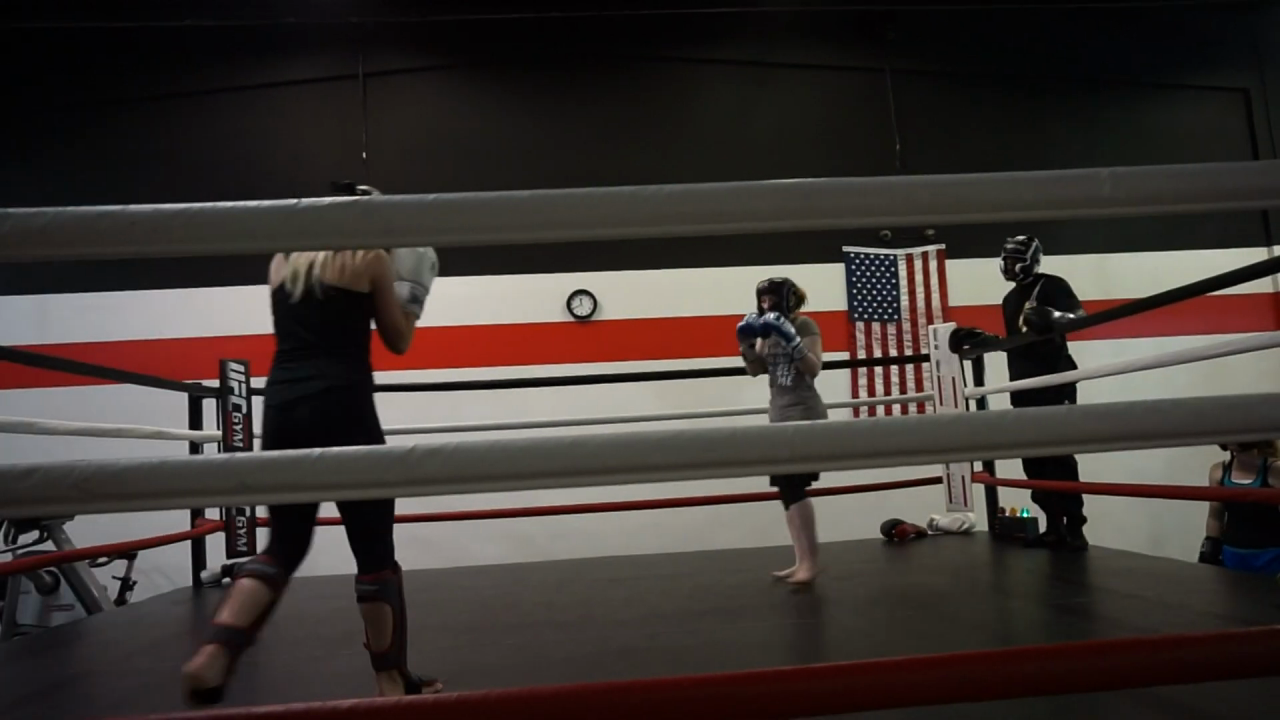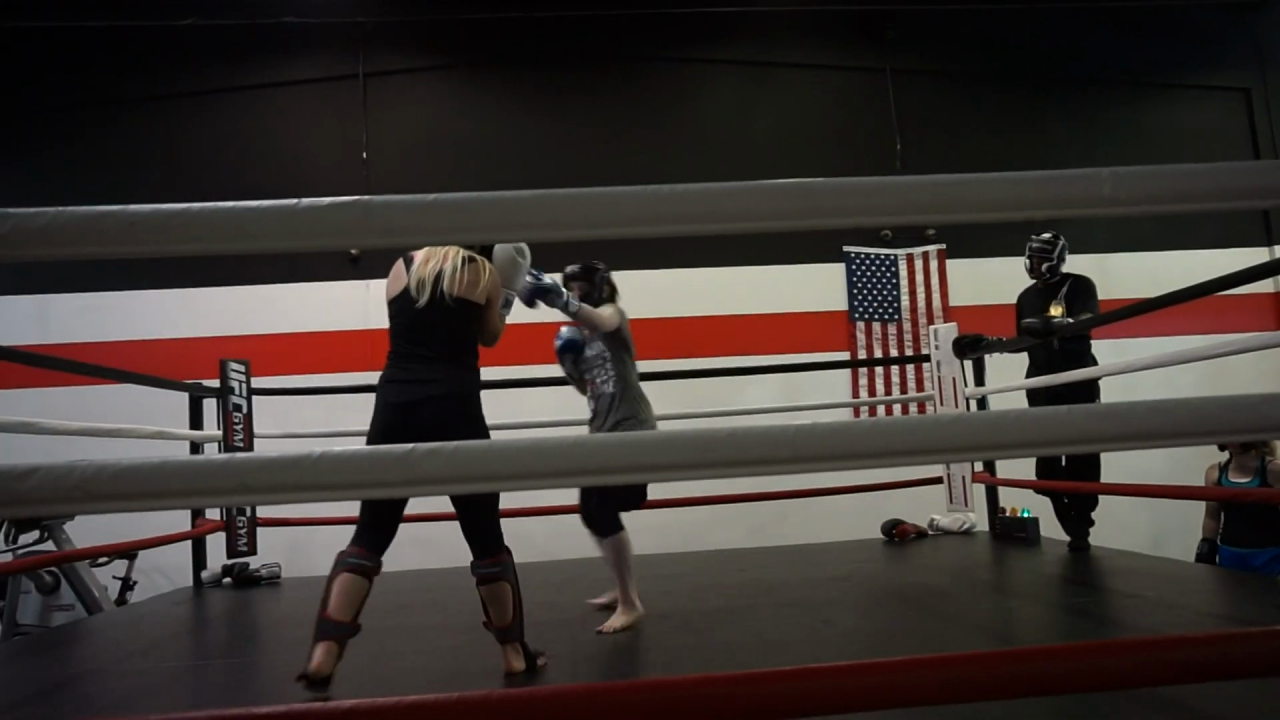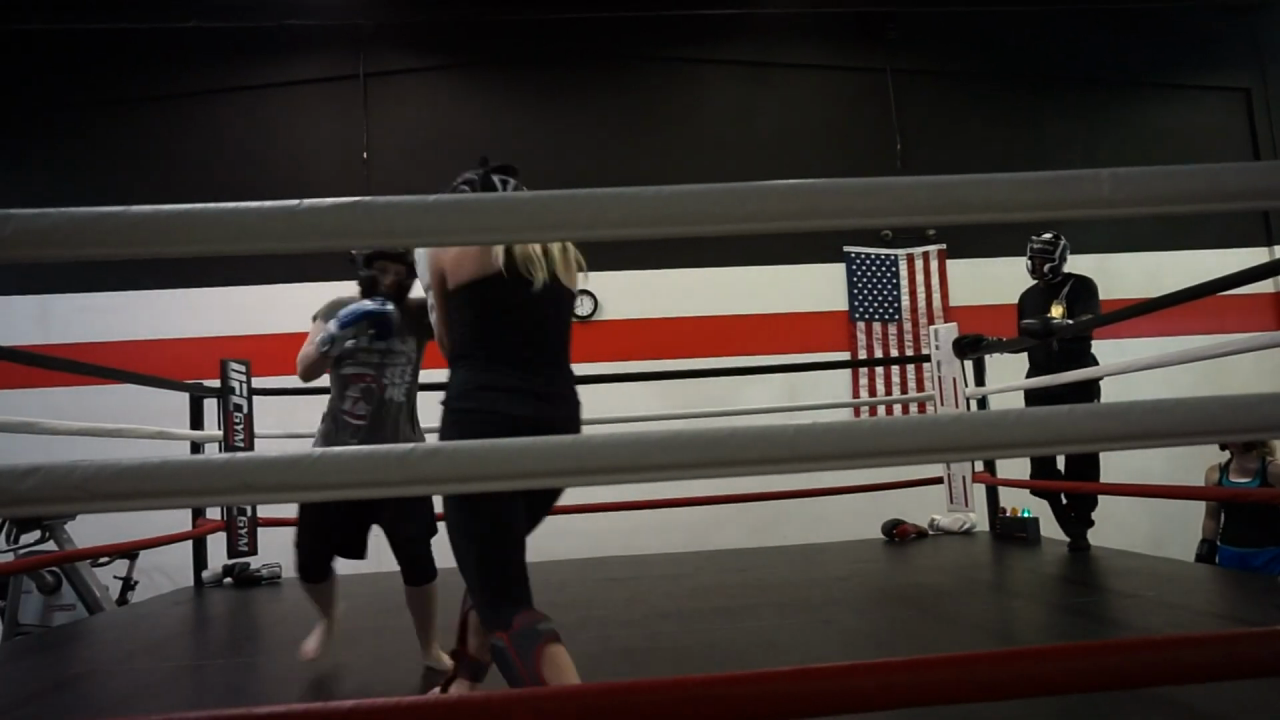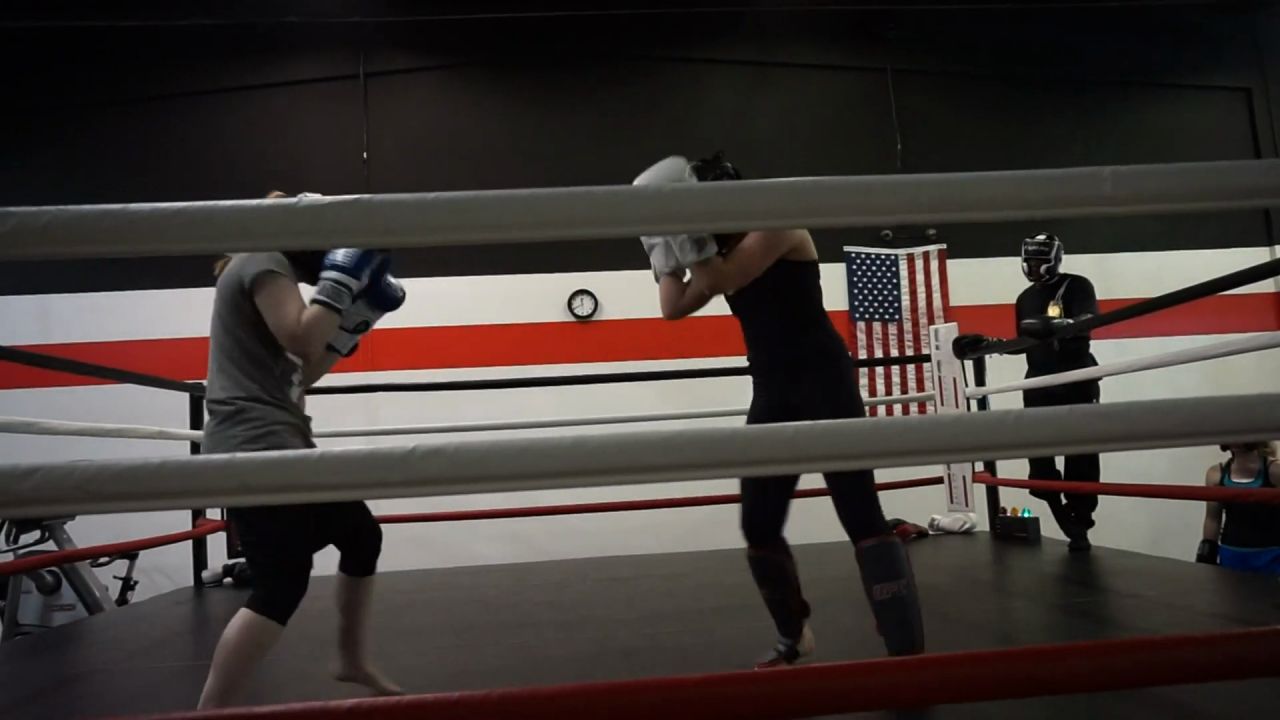
dt=1s
person 1, frame 1
left shoulder: (281, 262)
right shoulder: (370, 260)
right elbow: (398, 341)
right wrist: (411, 296)
left hip: (283, 407)
right hip: (341, 411)
left knee: (284, 545)
right knee: (374, 549)
left ankle: (213, 657)
right ankle: (392, 679)
person 1, frame 2
left shoulder: (401, 268)
right shoulder: (483, 273)
right wrist: (505, 295)
left hip: (396, 408)
right hip: (453, 410)
left knee: (368, 539)
right knee: (487, 539)
left ankle: (323, 655)
right ankle: (515, 652)
person 1, frame 3
left shoulder: (452, 245)
right shoulder: (561, 248)
left elbow: (452, 343)
left hip: (481, 421)
right hip: (555, 424)
left knee: (504, 603)
right knee: (497, 562)
right ankle: (464, 683)
person 1, frame 4
left shoulder: (775, 225)
right shoulder: (725, 249)
left elbow: (723, 279)
right elbow: (674, 307)
left wrist: (687, 229)
right wrist: (664, 244)
left hip: (824, 381)
right hip: (772, 393)
left knee: (862, 517)
right knee: (759, 526)
left ankle: (907, 656)
right ankle: (795, 637)
person 2, frame 1
left shoulder: (804, 325)
right shoulder: (768, 331)
left elbow: (813, 368)
right elbow: (755, 370)
left wrist: (790, 338)
right wrist: (747, 343)
left hip: (804, 414)
right hip: (780, 416)
left knee: (793, 484)
right knee: (787, 486)
left ankle: (808, 562)
right ankle: (804, 562)
person 2, frame 2
left shoulder: (609, 314)
right shoulder: (583, 332)
left elbow: (602, 323)
left wrist: (555, 298)
right wrist: (570, 359)
left hip: (632, 429)
right hip: (604, 431)
left knee: (604, 511)
right knee: (594, 511)
left ankle: (630, 604)
right ankle: (622, 590)
person 2, frame 3
left shoulder: (417, 313)
right shoulder: (339, 310)
right elbow: (305, 370)
right wrist: (339, 328)
right hip: (339, 451)
left knee: (415, 555)
right knee: (312, 559)
left ankle: (430, 646)
right ankle: (327, 620)
person 2, frame 4
left shoulder: (265, 275)
right shoulder: (263, 264)
left elbow: (306, 370)
right elbow: (302, 339)
left wrist: (360, 313)
right wrist: (342, 275)
left hip: (282, 443)
right hip: (258, 445)
left knee: (363, 535)
right knee: (283, 585)
left ankle: (353, 660)
person 3, frame 1
left shoulder: (1051, 286)
right shoulder: (1011, 299)
left elbow: (1080, 318)
left wrist: (1051, 317)
left hip: (1056, 383)
right hip: (1025, 388)
left knee: (1058, 454)
right knee: (1033, 458)
left ankle: (1074, 528)
right ankle: (1055, 525)
person 3, frame 2
left shoulder: (1079, 285)
right shoulder: (1026, 297)
left elbow: (1087, 321)
left wrist: (1051, 324)
left hip: (1078, 382)
right hip: (1042, 384)
left knee: (1082, 457)
right knee: (1046, 456)
left ankle: (1080, 527)
right ankle: (1070, 520)
person 3, frame 3
left shoulder: (1081, 286)
right shoulder: (1028, 297)
left elbow: (1088, 323)
left wrist: (1052, 325)
left hip: (1078, 381)
right hip: (1041, 384)
left knee: (1080, 456)
right knee: (1039, 454)
left ankle: (1080, 525)
right ankle: (1070, 523)
person 3, frame 4
left shoulder: (1077, 286)
right shoulder: (1025, 299)
left elbow: (1087, 322)
left wrist: (1052, 324)
left hip: (1077, 380)
right hip: (1040, 383)
left knee: (1080, 456)
left ankle: (1080, 524)
right ankle: (1068, 521)
